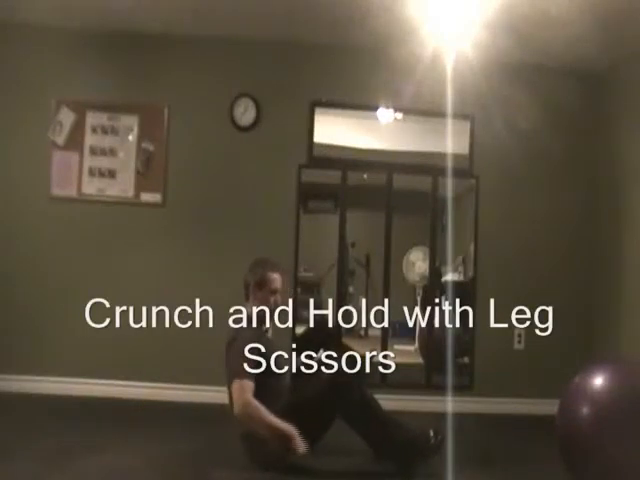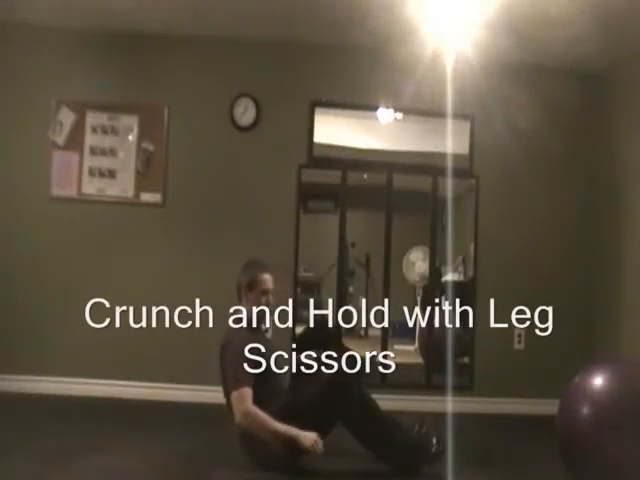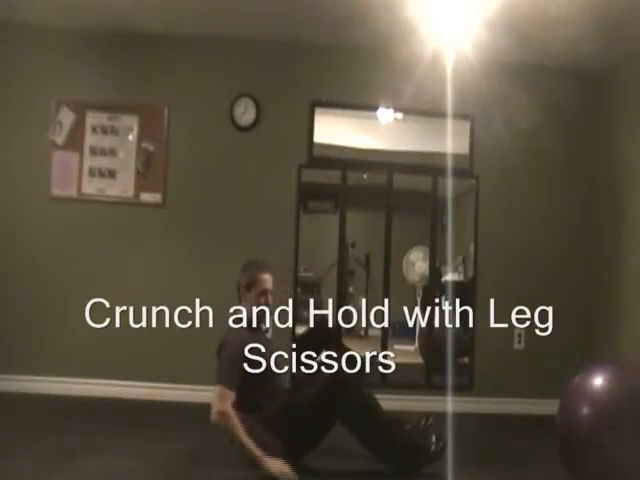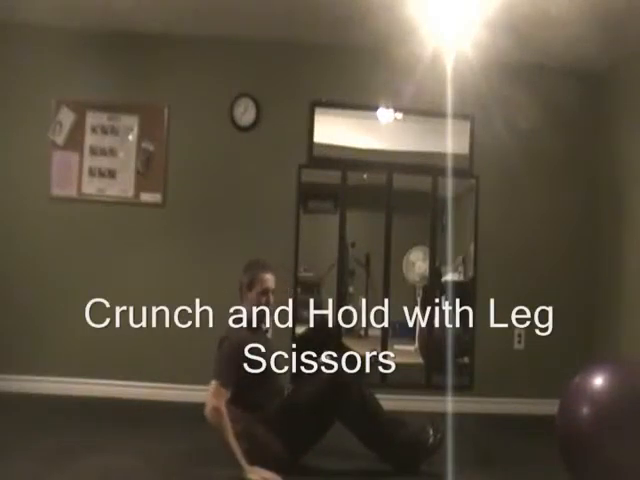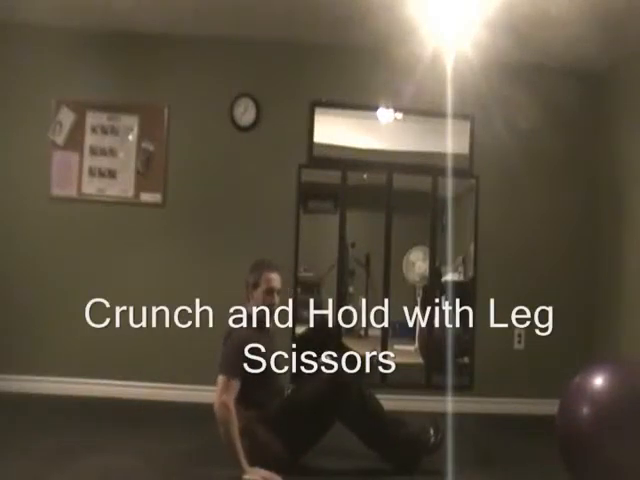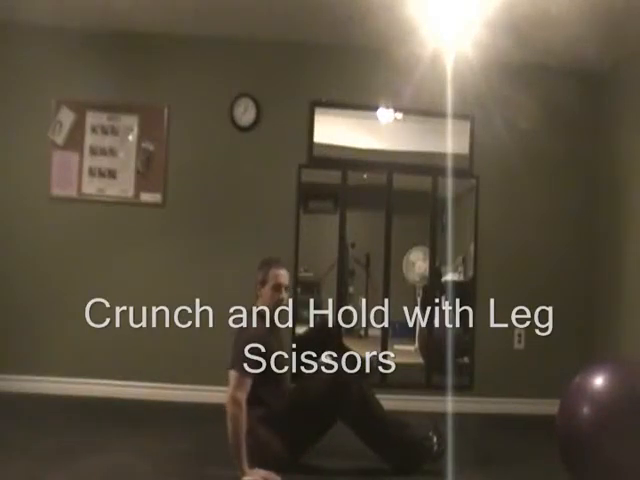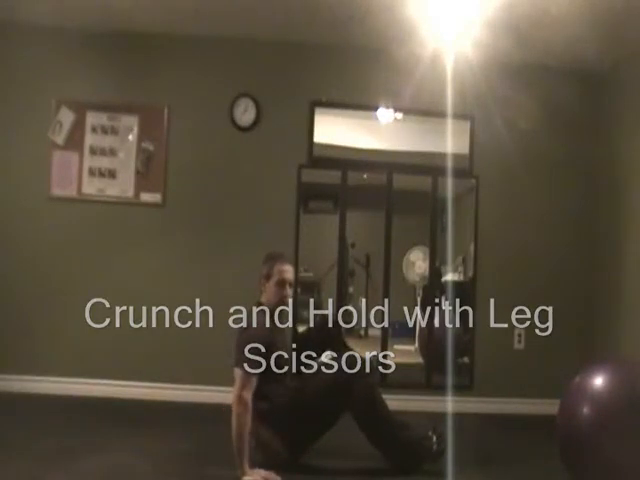
dt=0.2s
person 1, frame 1
left shoulder: (255, 330)
right shoulder: (246, 338)
right elbow: (242, 405)
right wrist: (291, 433)
right hip: (275, 439)
right knee: (340, 380)
right ankle: (403, 447)
person 1, frame 2
left shoulder: (254, 331)
right shoulder: (239, 343)
right elbow: (243, 413)
right wrist: (298, 435)
left hip: (279, 418)
right hip: (272, 445)
right knee: (339, 382)
right ankle: (405, 451)
person 1, frame 3
left shoulder: (255, 331)
right shoulder: (237, 343)
right elbow: (220, 411)
right wrist: (262, 459)
left hip: (279, 422)
right hip: (270, 440)
right knee: (339, 381)
right ankle: (405, 451)
person 1, frame 4
left shoulder: (257, 332)
right shoulder: (236, 342)
right elbow: (214, 407)
left hip: (279, 423)
right hip: (270, 445)
right knee: (338, 382)
right ankle: (403, 450)
person 1, frame 5
left shoulder: (262, 331)
right shoulder: (241, 338)
right elbow: (223, 403)
left hip: (278, 423)
right hip: (270, 445)
right knee: (338, 381)
right ankle: (405, 448)
person 1, frame 6
left shoulder: (271, 326)
right shoulder: (252, 335)
right elbow: (235, 400)
left hip: (280, 422)
right hip: (271, 443)
right knee: (341, 381)
right ankle: (408, 451)
person 1, frame 7
left shoulder: (277, 319)
right shoulder: (256, 331)
right elbow: (241, 399)
left hip: (285, 418)
right hip: (276, 438)
right knee: (349, 376)
right ankle: (409, 450)
